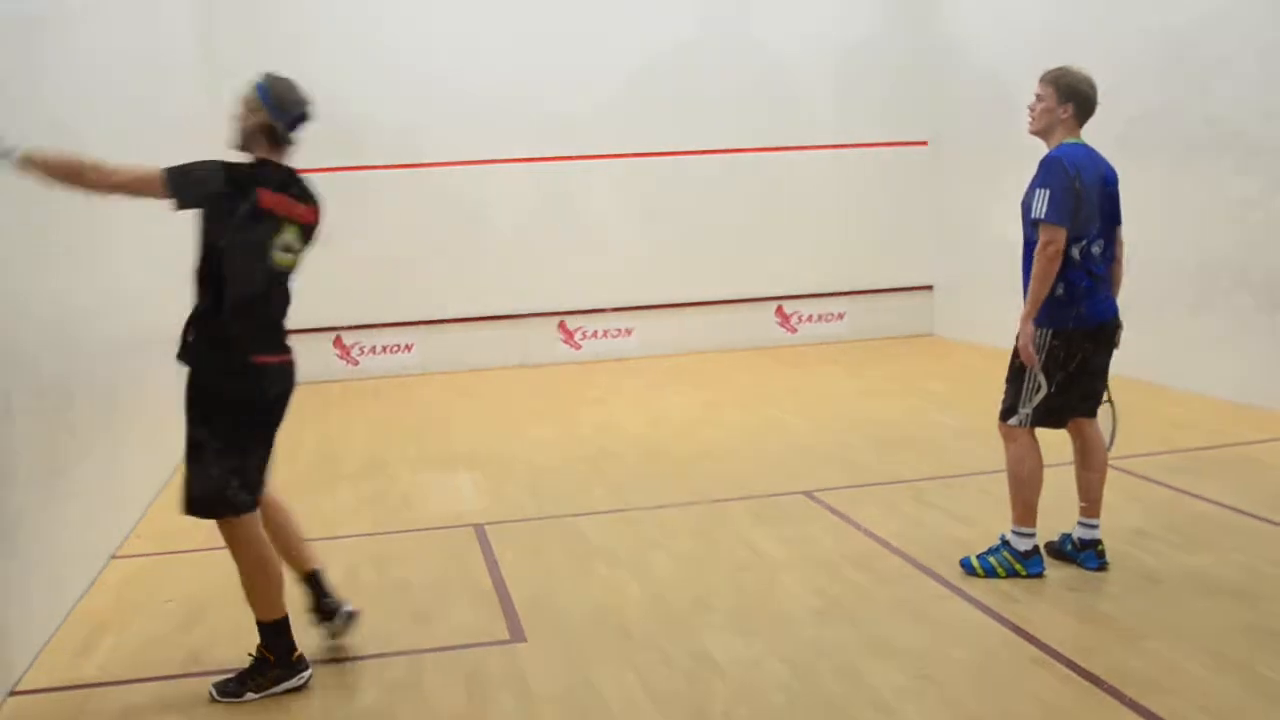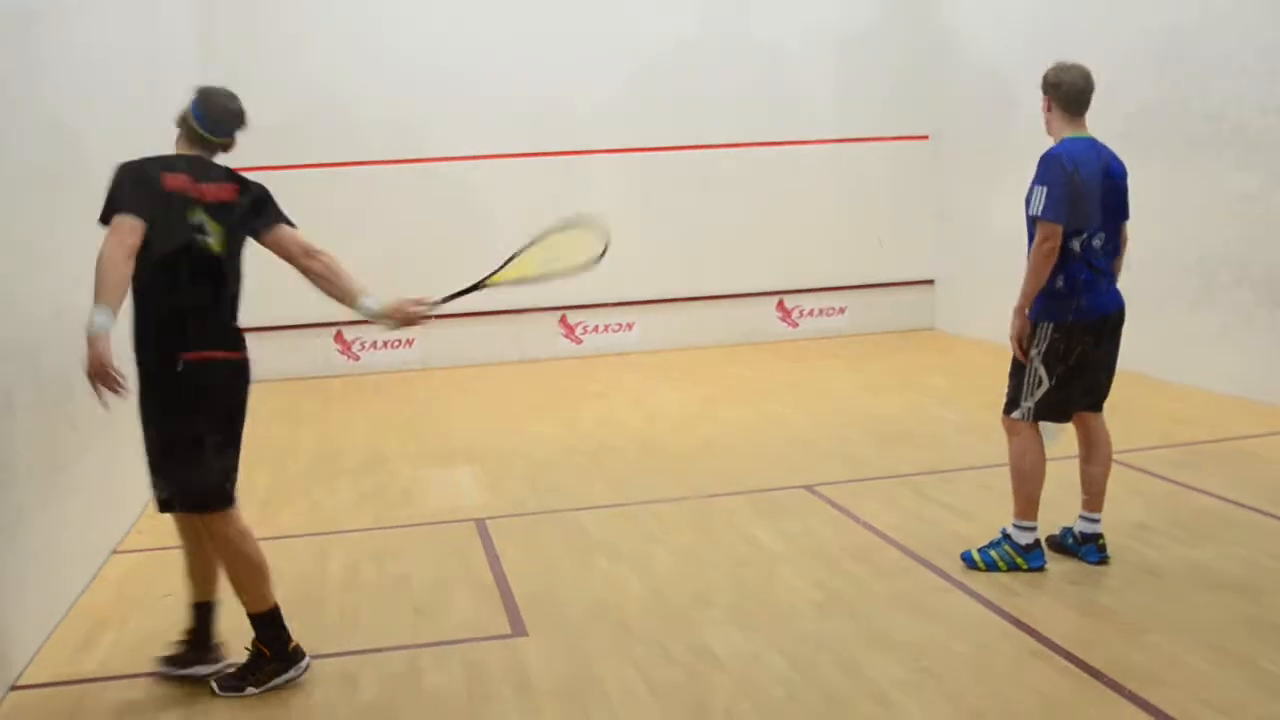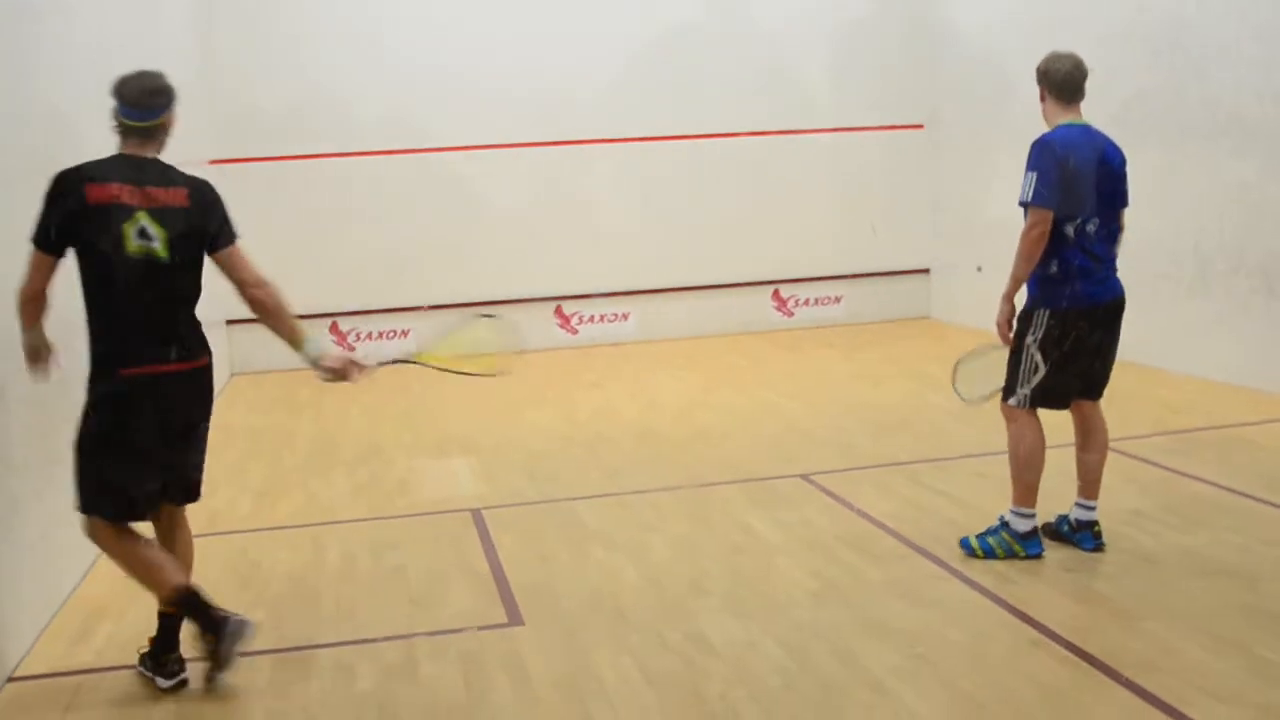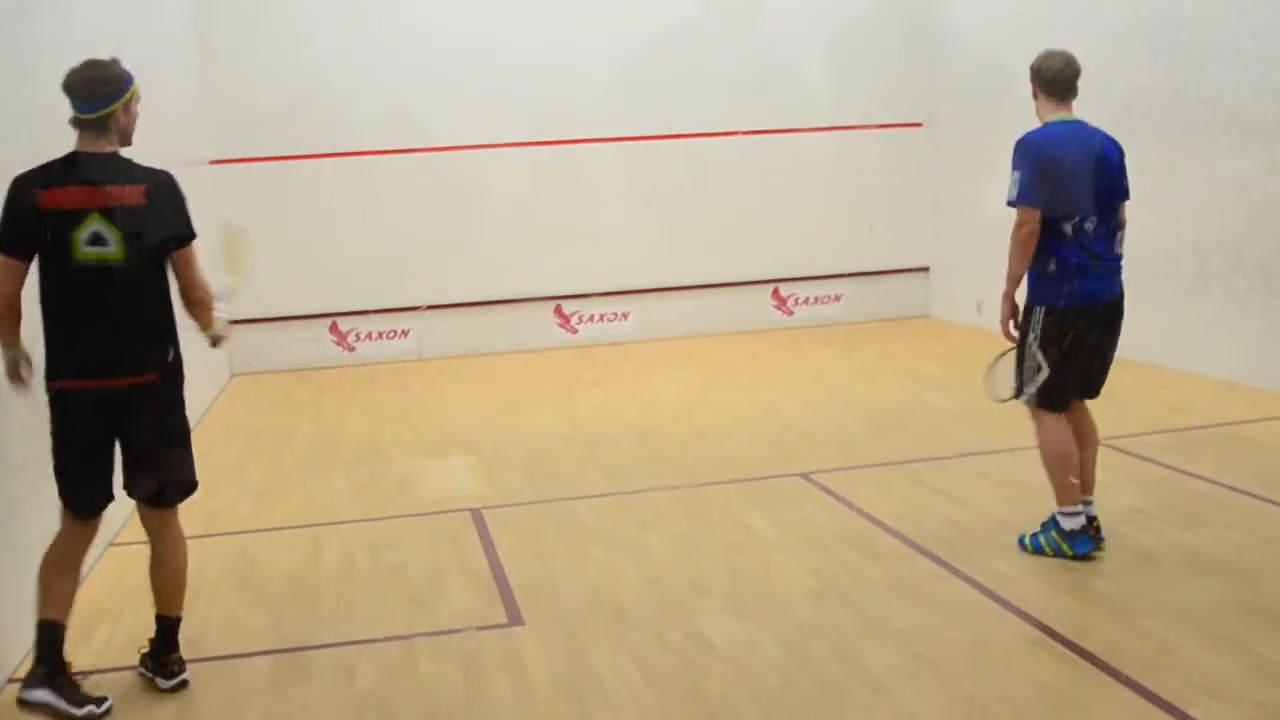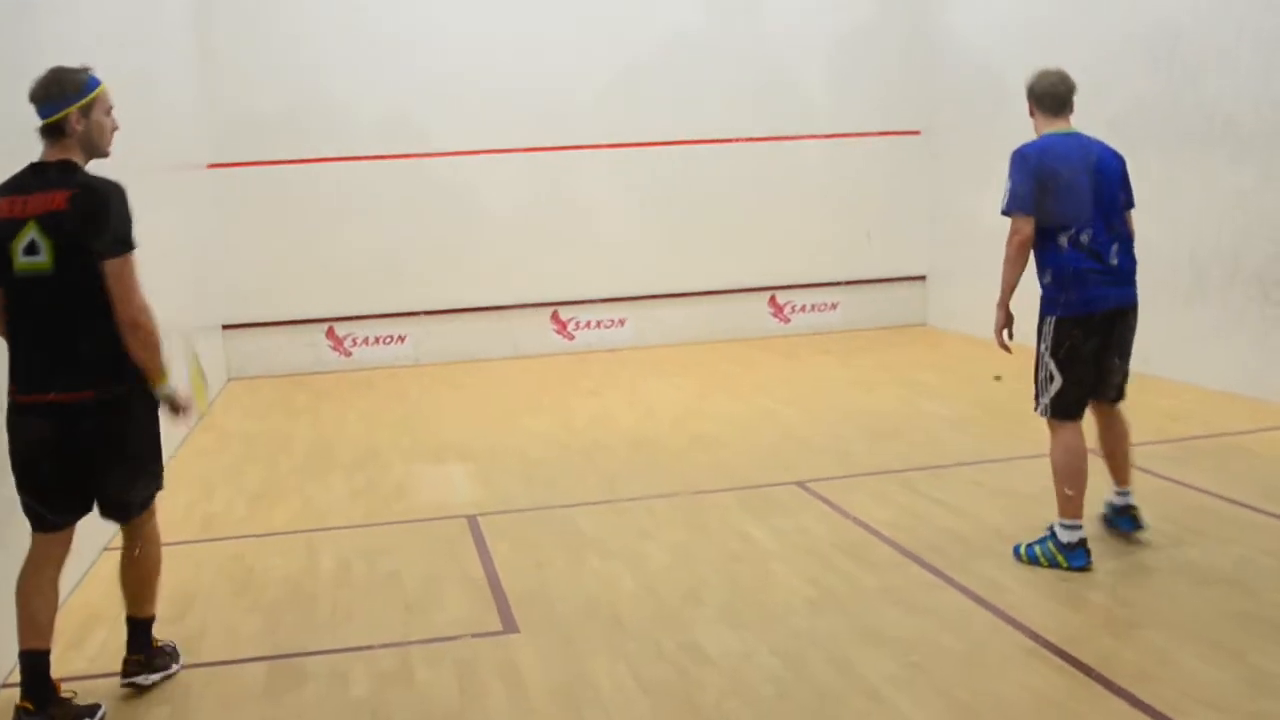
dt=0.3s
person 1, frame 1
left shoulder: (232, 182)
right shoulder: (306, 200)
left elbow: (107, 179)
left hip: (233, 373)
right hip: (270, 367)
left knee: (235, 514)
right knee: (252, 497)
left ankle: (280, 656)
right ankle: (325, 601)
person 1, frame 2
left shoulder: (137, 176)
right shoulder: (245, 192)
left elbow: (121, 248)
right elbow: (306, 256)
left wrist: (99, 327)
right wrist: (373, 306)
left hip: (173, 369)
right hip: (225, 365)
left knee: (210, 513)
right knee: (198, 507)
left ankle: (278, 646)
right ankle: (201, 641)
person 1, frame 3
left shoulder: (72, 187)
right shoulder: (196, 195)
left elbow: (34, 290)
right elbow: (253, 287)
left wrist: (33, 340)
right wrist: (312, 351)
left hip: (123, 382)
right hip: (189, 375)
left knee: (105, 523)
right knee: (169, 513)
left ankle: (211, 620)
right ankle: (165, 650)
person 1, frame 4
right shoulder: (156, 188)
right elbow: (193, 289)
right wrist: (212, 327)
left hip: (73, 387)
right hip: (150, 381)
left knee: (77, 524)
right knee: (163, 516)
right ankle: (166, 654)
person 1, frame 5
right shoulder: (99, 196)
right elbow: (129, 310)
right wrist: (163, 383)
right hip: (111, 394)
right knee: (139, 520)
right ankle: (142, 651)
person 2, frame 1
left shoulder: (1057, 164)
right shoulder: (1101, 167)
left elbow: (1051, 246)
right elbow: (1115, 247)
left wrist: (1028, 318)
left hip: (1059, 320)
right hip: (1097, 316)
left knee: (1016, 425)
right knee: (1083, 420)
left ankle: (1022, 547)
right ankle: (1088, 539)
person 2, frame 2
left shoulder: (1057, 161)
right shoulder: (1111, 161)
left elbow: (1047, 243)
right elbow: (1120, 238)
left wrist: (1020, 312)
left hip: (1062, 314)
right hip: (1105, 309)
left knee: (1020, 420)
right knee: (1089, 416)
left ankle: (1023, 540)
right ankle: (1089, 533)
person 2, frame 3
left shoulder: (1049, 147)
right shoulder: (1110, 150)
left elbow: (1038, 228)
right elbow: (1117, 225)
left wrist: (1008, 297)
left hip: (1058, 300)
right hip: (1105, 296)
left knee: (1019, 407)
right knee: (1086, 404)
left ankle: (1021, 528)
right ankle: (1084, 520)
person 2, frame 4
left shoulder: (1034, 146)
right shoulder: (1108, 146)
left elbow: (1028, 227)
right elbow: (1120, 219)
left wrist: (1008, 294)
left hip: (1059, 296)
right hip: (1108, 292)
left knee: (1046, 409)
right knee: (1074, 403)
left ankle: (1072, 527)
right ankle: (1081, 512)
person 2, frame 5
left shoulder: (1030, 157)
right shoulder: (1109, 156)
left elbow: (1022, 234)
right elbow: (1127, 229)
left wrist: (1003, 303)
left hip: (1069, 304)
right hip: (1121, 299)
left knee: (1063, 419)
right knee: (1106, 403)
left ankle: (1069, 540)
right ankle: (1123, 504)
